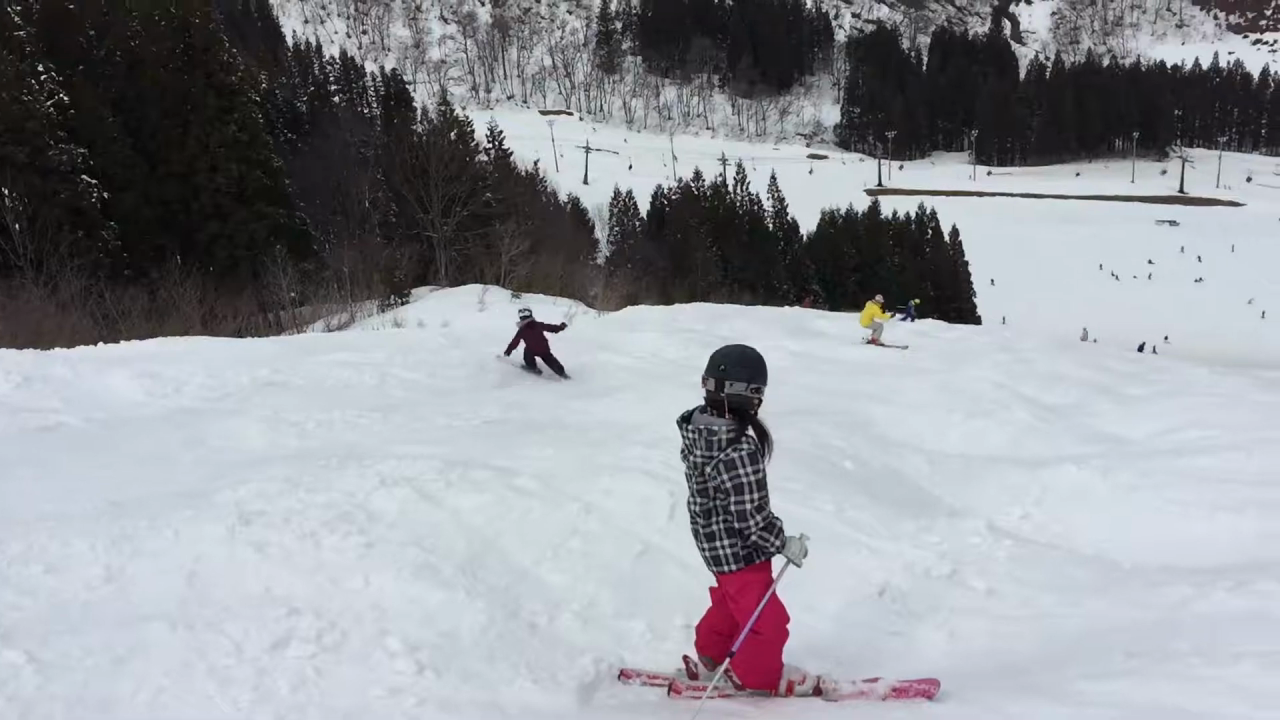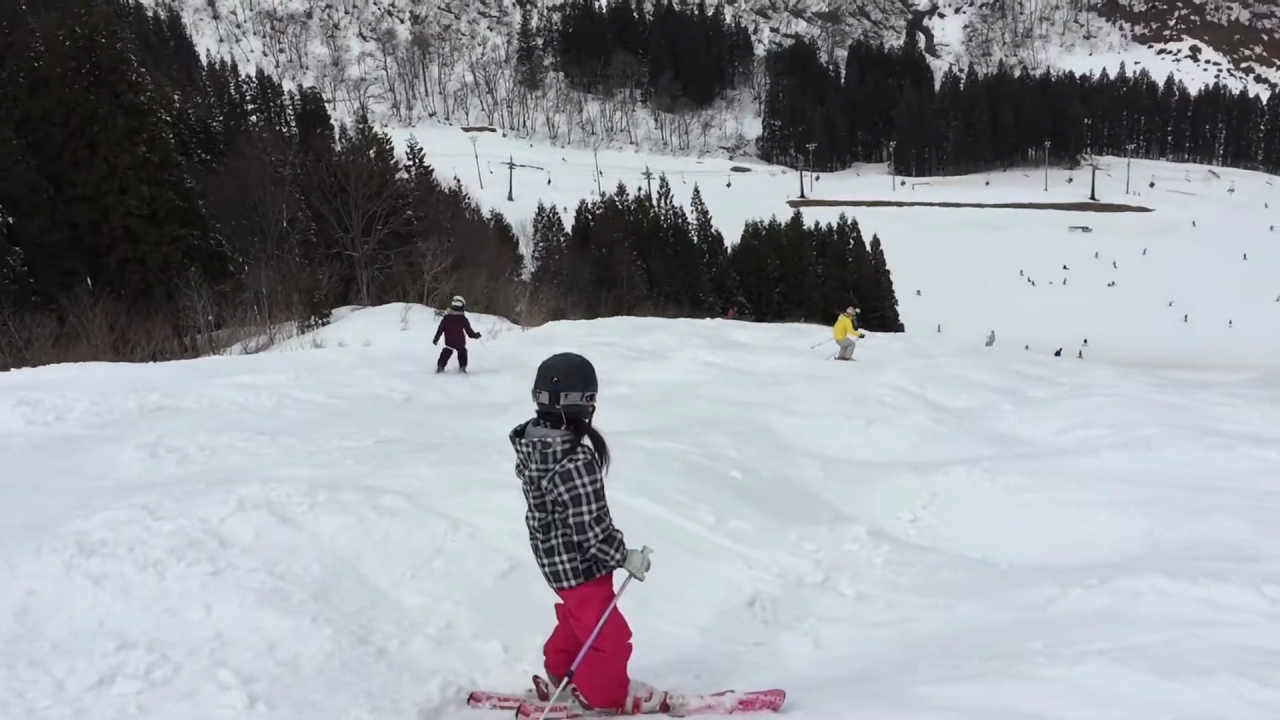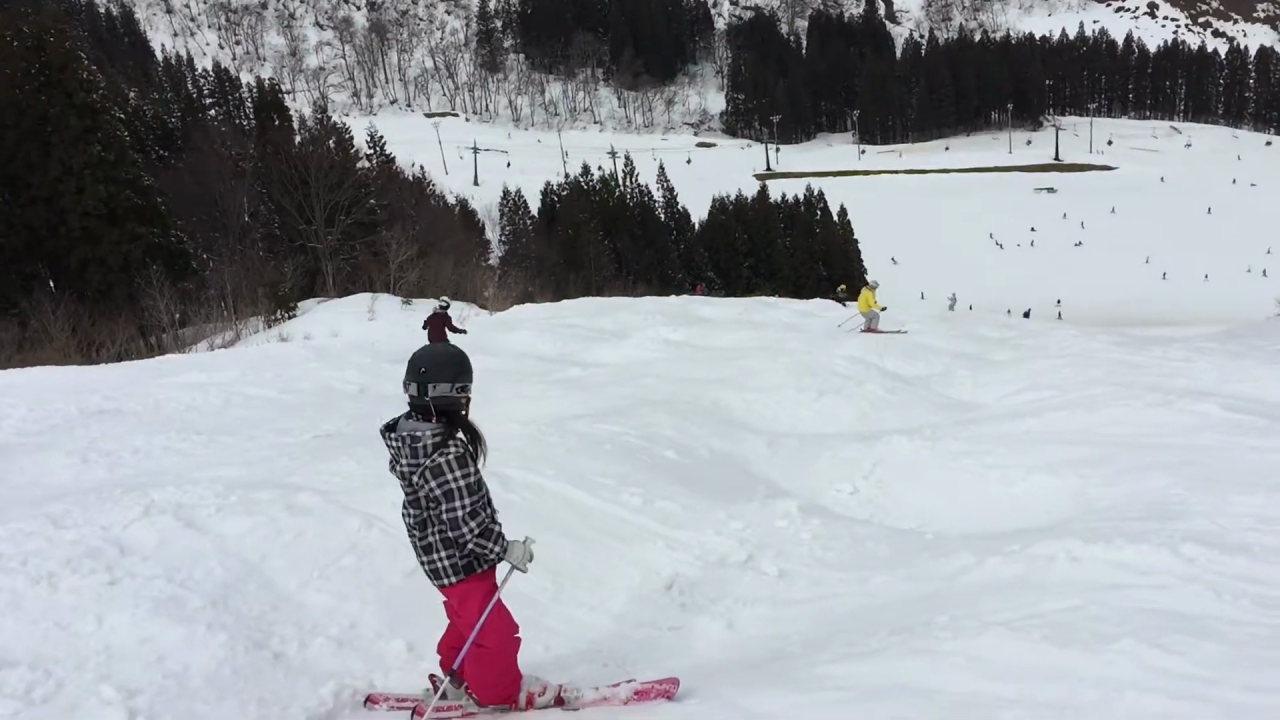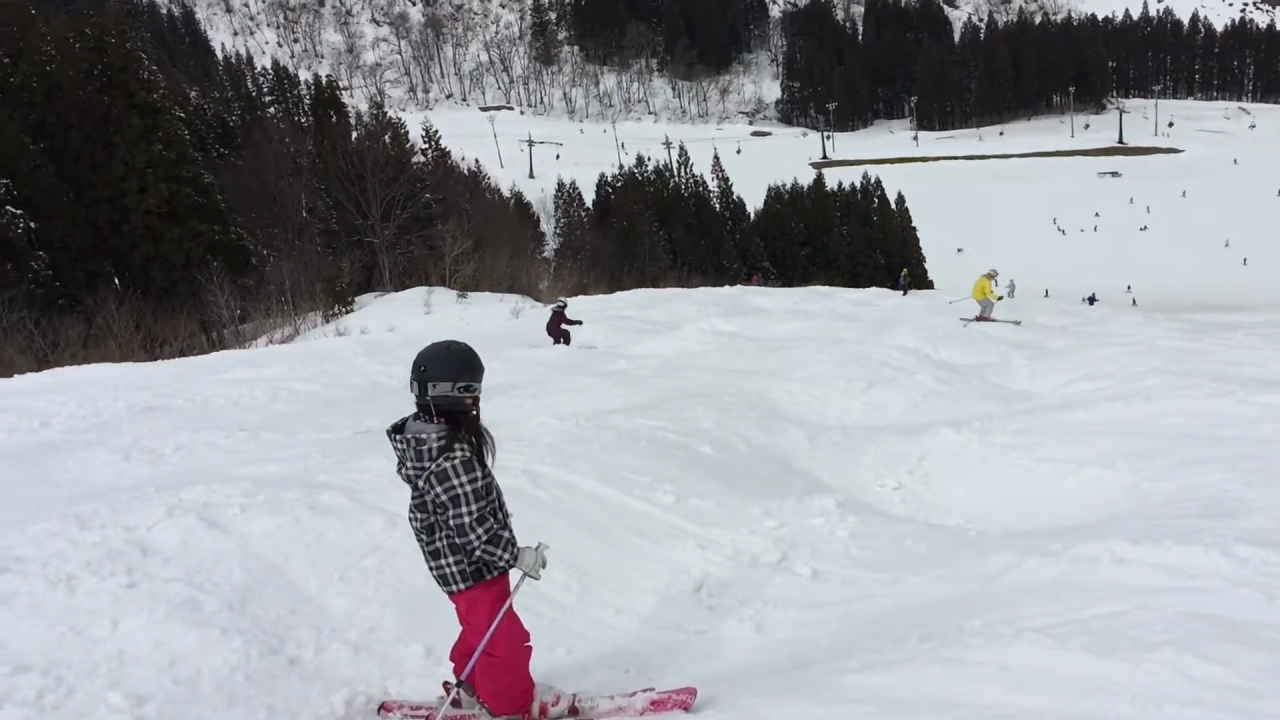
dt=0.5s
person 1, frame 1
left shoulder: (698, 426)
right shoulder: (738, 452)
right elbow: (751, 517)
right wrist: (784, 543)
left hip: (715, 543)
right hip: (740, 550)
left knee: (730, 602)
right knee: (767, 618)
left ankle: (711, 659)
right ankle: (757, 676)
person 1, frame 2
left shoulder: (532, 439)
right shoulder: (575, 462)
right elbow: (589, 529)
right wrist: (625, 556)
left hip: (555, 560)
right hip: (580, 565)
left knee: (577, 620)
right knee: (607, 633)
left ankle: (560, 677)
right ankle: (605, 694)
person 1, frame 3
left shoulder: (409, 433)
right shoulder: (448, 455)
right elbow: (466, 524)
right wrist: (506, 548)
left hip: (441, 558)
right hip: (462, 561)
left knee: (466, 619)
right knee: (494, 629)
left ankle: (459, 680)
right ankle: (498, 691)
person 1, frame 4
left shoulder: (423, 436)
right shoulder: (454, 459)
right elbow: (472, 529)
right wrist: (517, 555)
left hip: (457, 564)
right hip: (472, 568)
left knee: (481, 629)
right knee: (502, 637)
left ankle: (472, 688)
